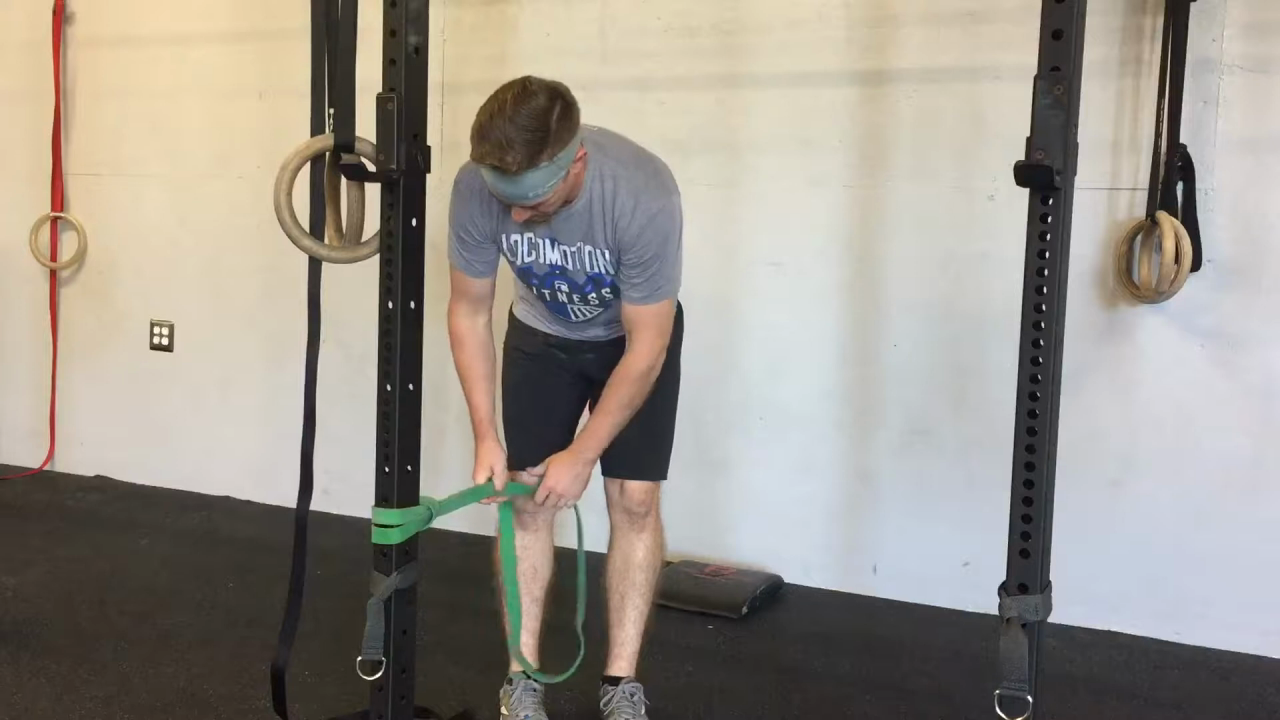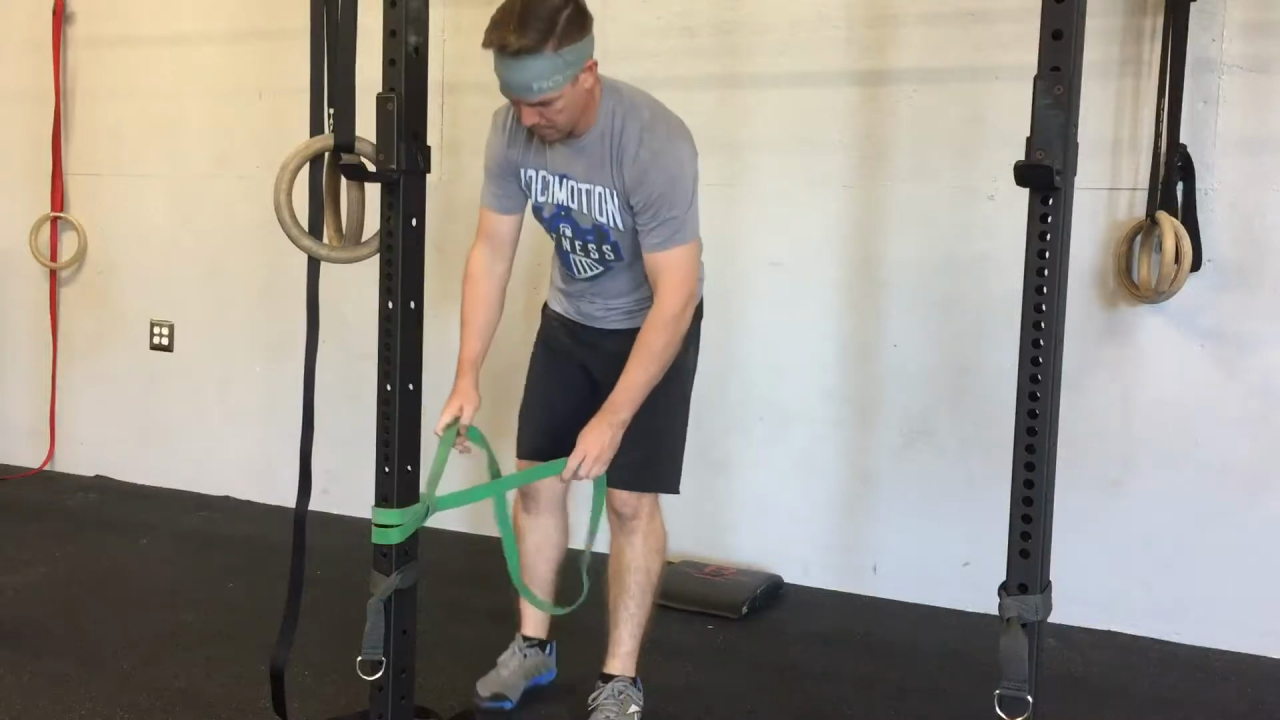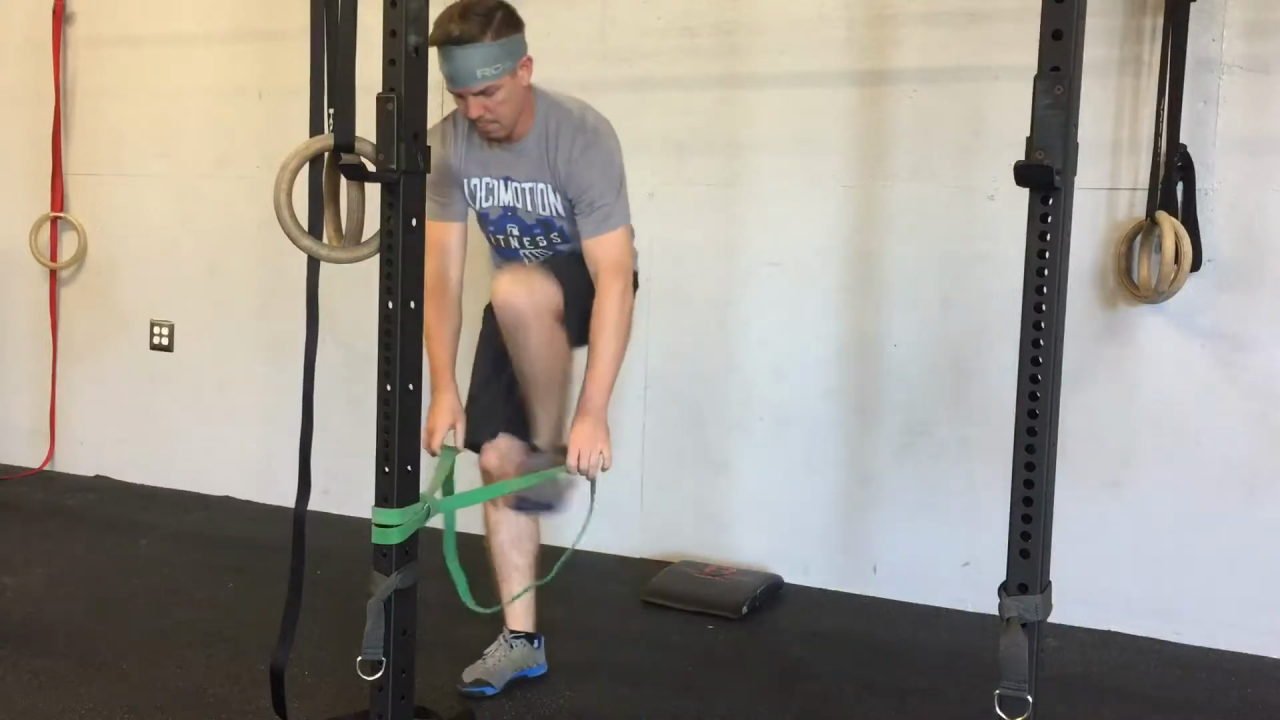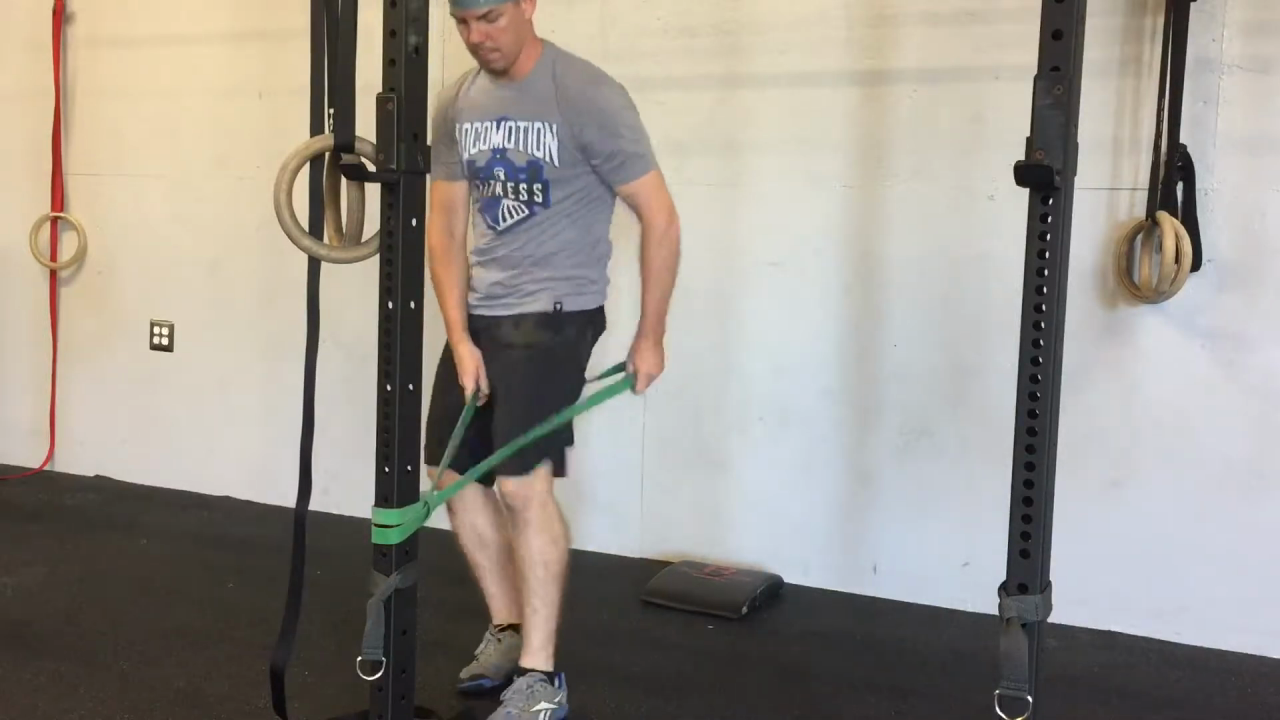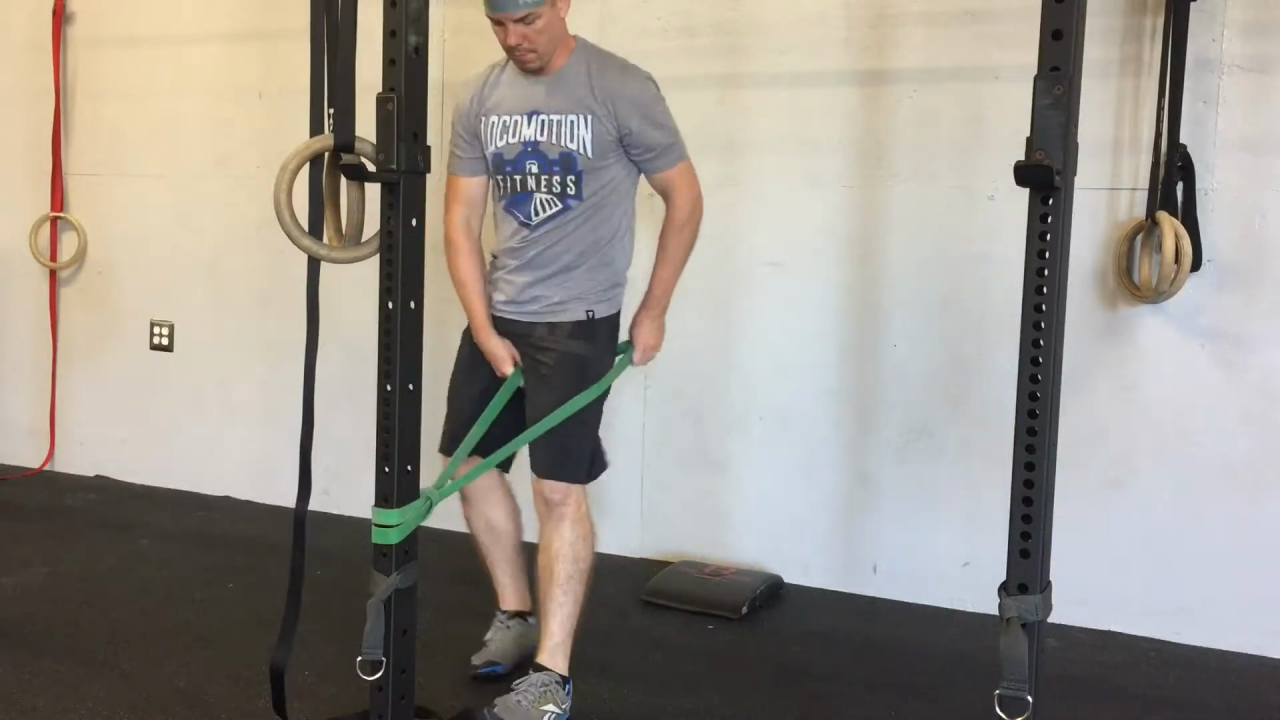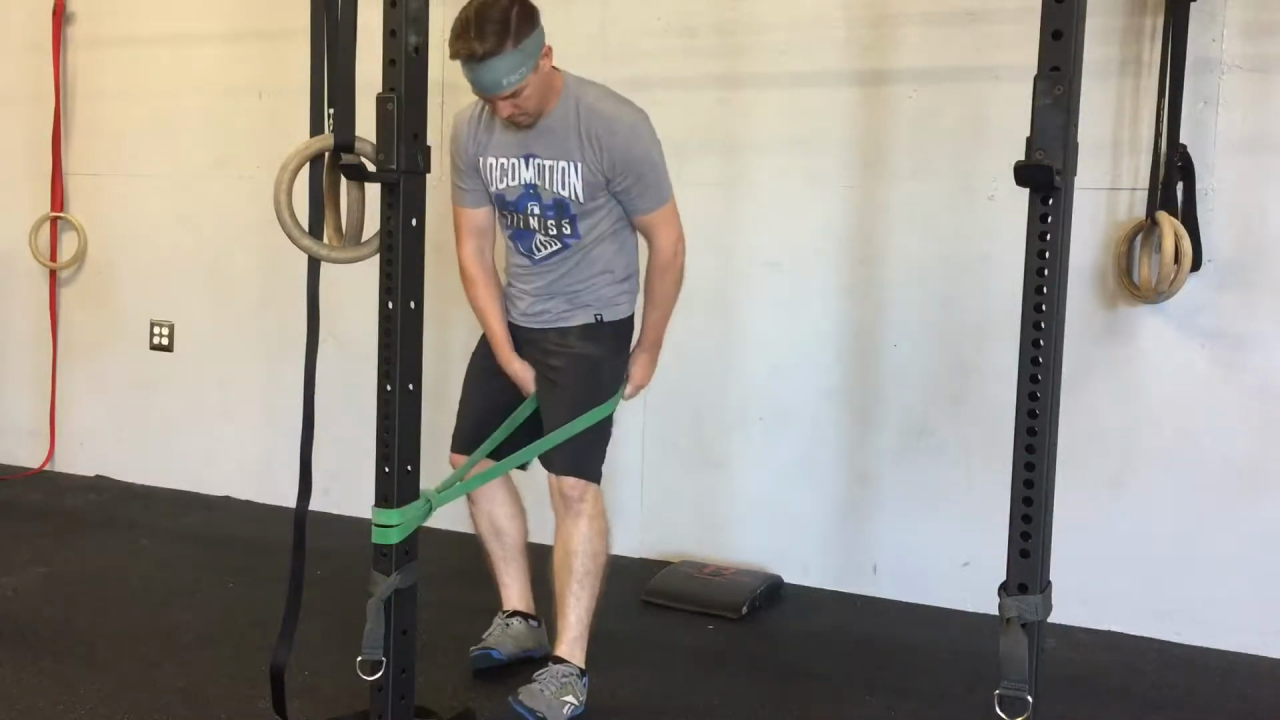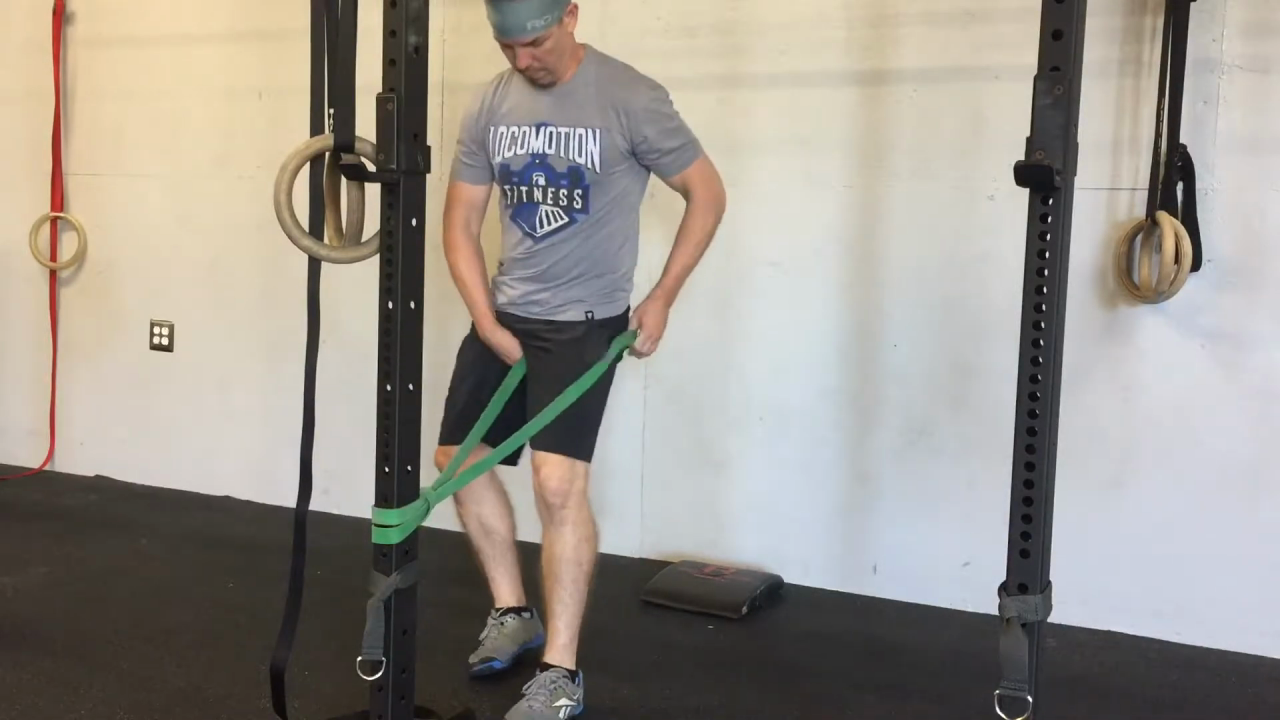
dt=0.7s
person 1, frame 1
left shoulder: (644, 196)
right shoulder: (476, 188)
left elbow: (645, 350)
right elbow: (469, 312)
left wrist: (581, 454)
right wrist: (486, 435)
left hip: (634, 338)
right hip: (540, 335)
left knee: (634, 498)
right knee: (527, 495)
person 1, frame 2
left shoulder: (656, 142)
right shoulder: (511, 131)
left elbow: (675, 300)
right elbow: (490, 253)
left wrist: (611, 421)
right wrist: (466, 377)
left hip: (652, 327)
right hip: (569, 322)
left knee: (631, 502)
right knee: (538, 484)
right ankle: (532, 646)
person 1, frame 3
left shoulder: (582, 138)
right shoulder: (447, 145)
left elbow: (614, 282)
right elbow: (442, 270)
left wrist: (593, 413)
right wrist: (443, 389)
left hip: (586, 280)
right hip: (515, 304)
left knee: (515, 294)
right knee: (497, 461)
left ankle: (549, 440)
right ankle: (521, 638)
person 1, frame 4
left shoulder: (587, 95)
right shoulder: (456, 105)
left elbow: (657, 215)
right elbow: (445, 227)
left wrist: (649, 335)
right wrist: (460, 339)
left hip: (557, 310)
right hip: (483, 311)
left knee: (520, 483)
right knee: (451, 472)
right ankle: (508, 629)
person 1, frame 5
left shoulder: (622, 90)
right shoulder: (480, 98)
left elbow: (683, 200)
right elbow: (460, 221)
left wrist: (653, 309)
right wrist: (484, 329)
left hip: (578, 321)
right hip: (497, 315)
left knee: (559, 487)
right knee: (475, 468)
right ankle: (517, 617)
person 1, frame 6
left shoulder: (615, 126)
right shoulder: (471, 131)
left elbow: (666, 244)
right elbow: (474, 250)
left wrist: (647, 349)
right wrist: (506, 356)
left hip: (591, 327)
right hip: (513, 322)
left knee: (573, 485)
right knee: (473, 460)
right ankle: (520, 617)
person 1, frame 7
left shoulder: (631, 99)
right shoulder: (488, 105)
left elbow: (707, 193)
right elbow: (460, 223)
left wrist: (663, 297)
right wrist: (487, 323)
left hip: (584, 323)
right hip: (503, 316)
left knee: (558, 483)
right knee: (458, 459)
right ankle: (513, 614)
